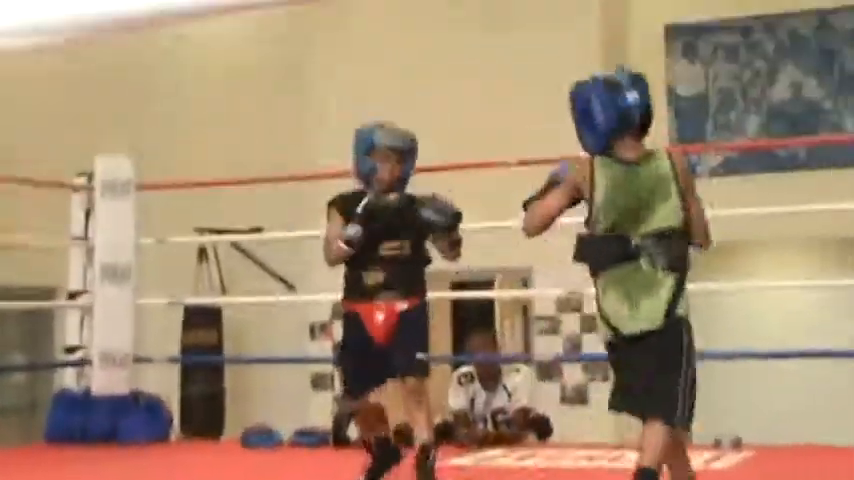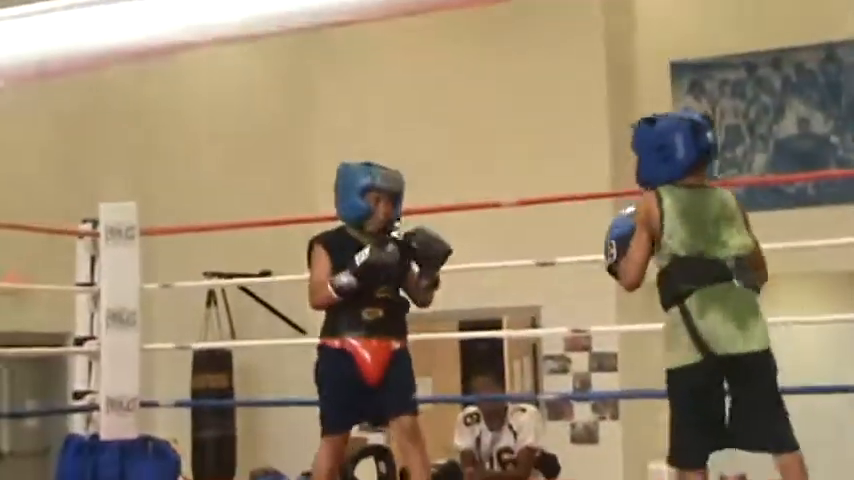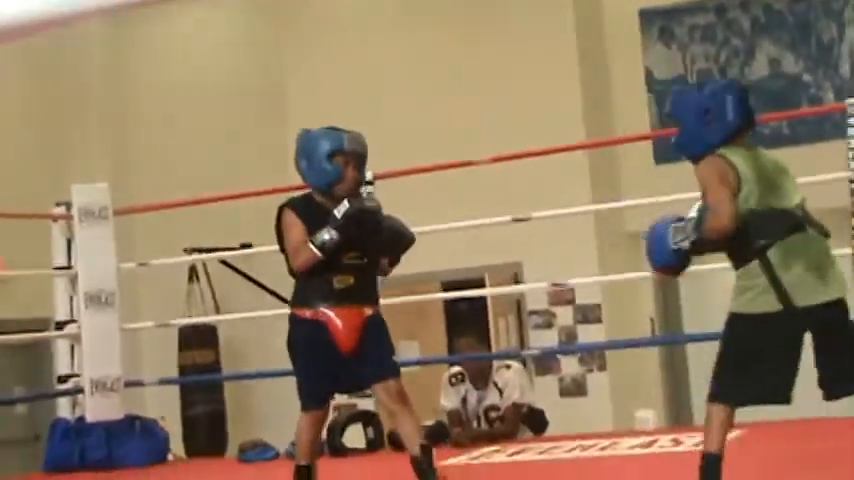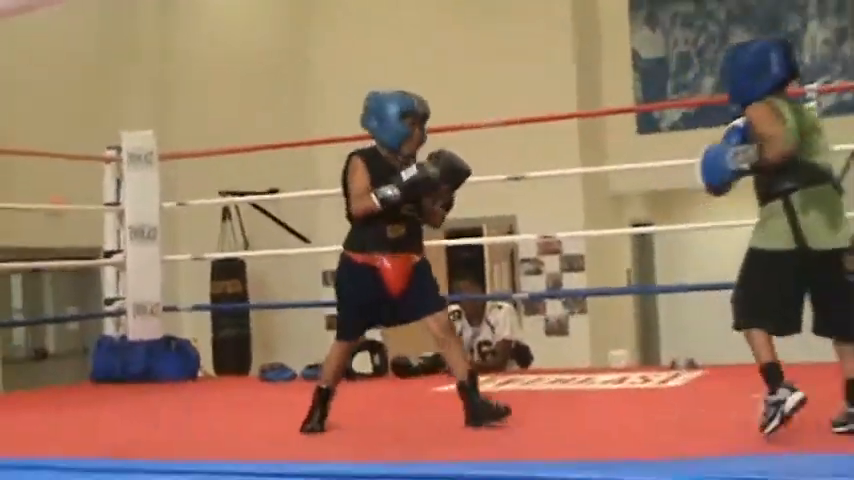
dt=0.3s
person 1, frame 1
left shoulder: (586, 171)
right shoulder: (673, 164)
left elbow: (533, 223)
right elbow: (701, 238)
left wrist: (547, 192)
left hip: (615, 305)
right hip: (661, 302)
left knee: (653, 404)
right knee: (665, 410)
person 1, frame 2
left shoulder: (651, 203)
right shoulder: (729, 202)
left elbow: (630, 279)
right elbow: (760, 273)
left wrist: (615, 256)
left hip: (691, 334)
right hip: (745, 326)
left knee: (690, 448)
right knee: (777, 434)
person 1, frame 3
left shoulder: (713, 165)
right shoulder: (771, 161)
left elbow: (722, 224)
left wrist: (685, 238)
left hip: (770, 279)
right hip: (818, 270)
left knee: (725, 387)
person 1, frame 4
left shoulder: (759, 111)
right shoulder: (806, 116)
left elbow: (779, 147)
left wrist: (744, 161)
left hip: (787, 221)
left knee: (751, 312)
left ankle: (778, 390)
person 2, frame 1
left shoulder: (414, 211)
right shoulder: (344, 206)
left elbow: (452, 253)
right elbow: (332, 255)
left wrist: (449, 228)
right wrist: (360, 220)
left hip: (407, 311)
right hip: (360, 314)
left knee: (413, 385)
right knee: (357, 397)
right ankle: (384, 449)
person 2, frame 2
left shoulder: (397, 248)
right shoulder: (327, 245)
left elbow: (422, 299)
right elbow: (317, 298)
left wrist: (430, 268)
right wrist: (357, 271)
left hip: (391, 352)
right hip: (342, 354)
left knee: (407, 427)
right knee: (334, 439)
person 2, frame 3
left shoulder: (360, 210)
right shoulder: (296, 211)
left elbow: (379, 266)
right elbow: (298, 261)
left wrist: (392, 251)
right wrist: (336, 225)
left hip: (363, 318)
right hip: (314, 323)
left knee: (392, 392)
right knee: (315, 411)
person 2, frame 4
left shoulder: (413, 168)
right shoulder: (361, 162)
left elbow: (433, 219)
right elbow: (358, 206)
left wrist: (445, 190)
right wrist: (401, 186)
left hip: (409, 263)
right hip: (365, 265)
left knee: (441, 325)
right knee: (347, 340)
left ankle: (473, 402)
right ankle: (318, 409)
